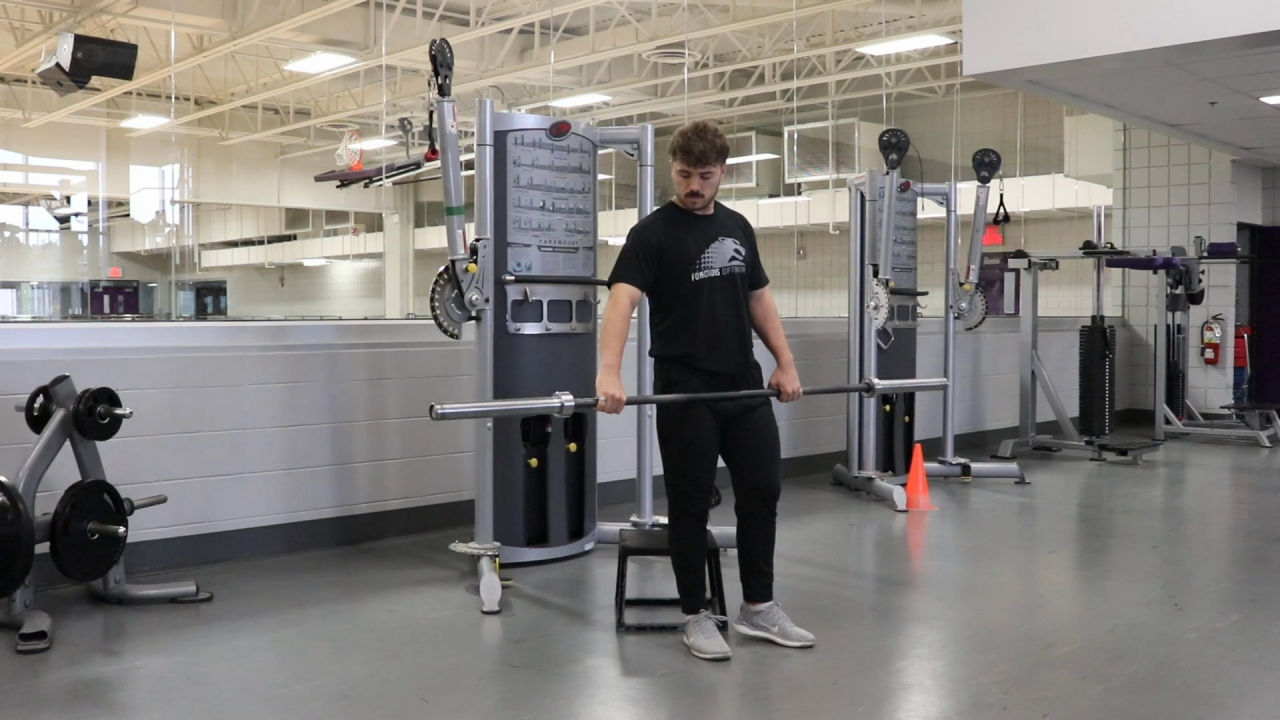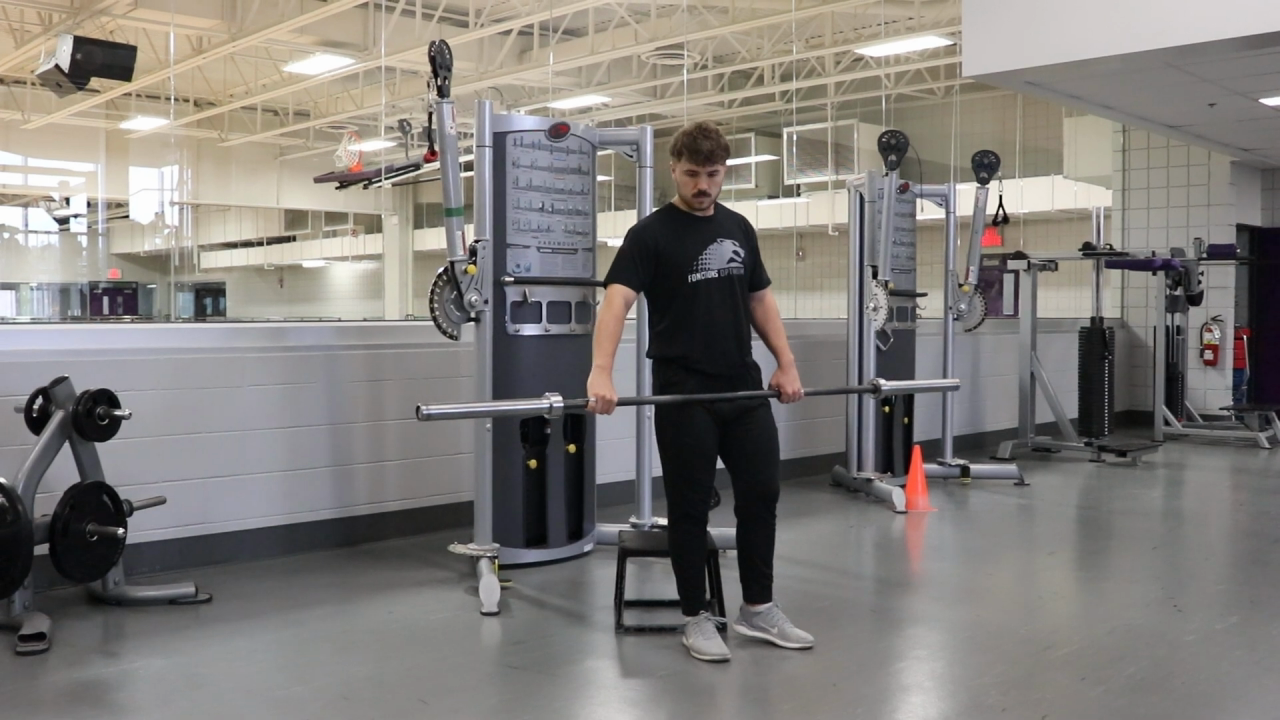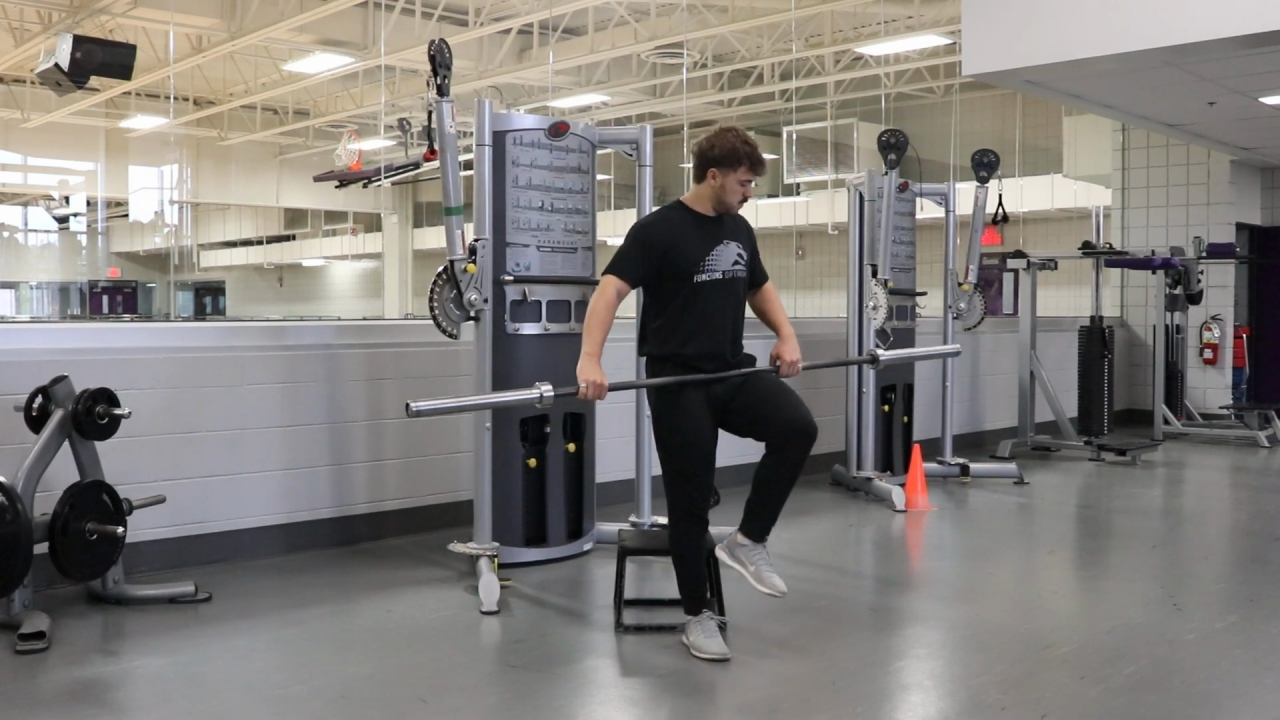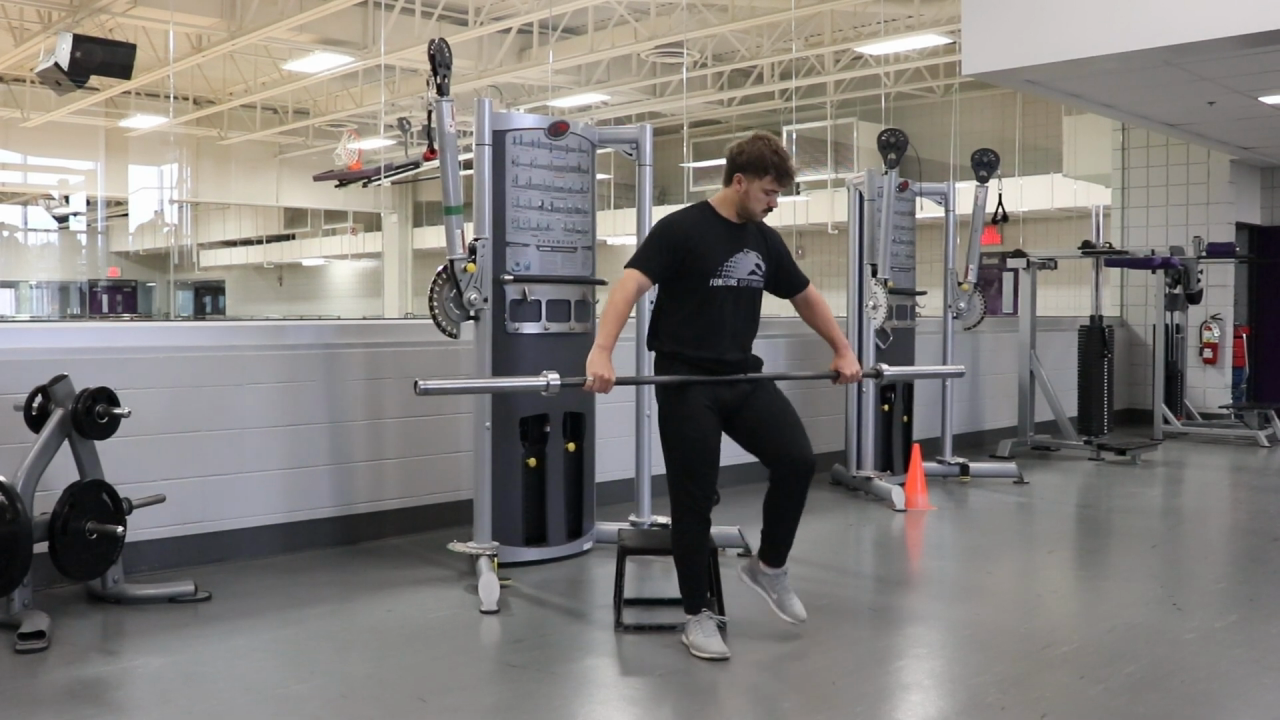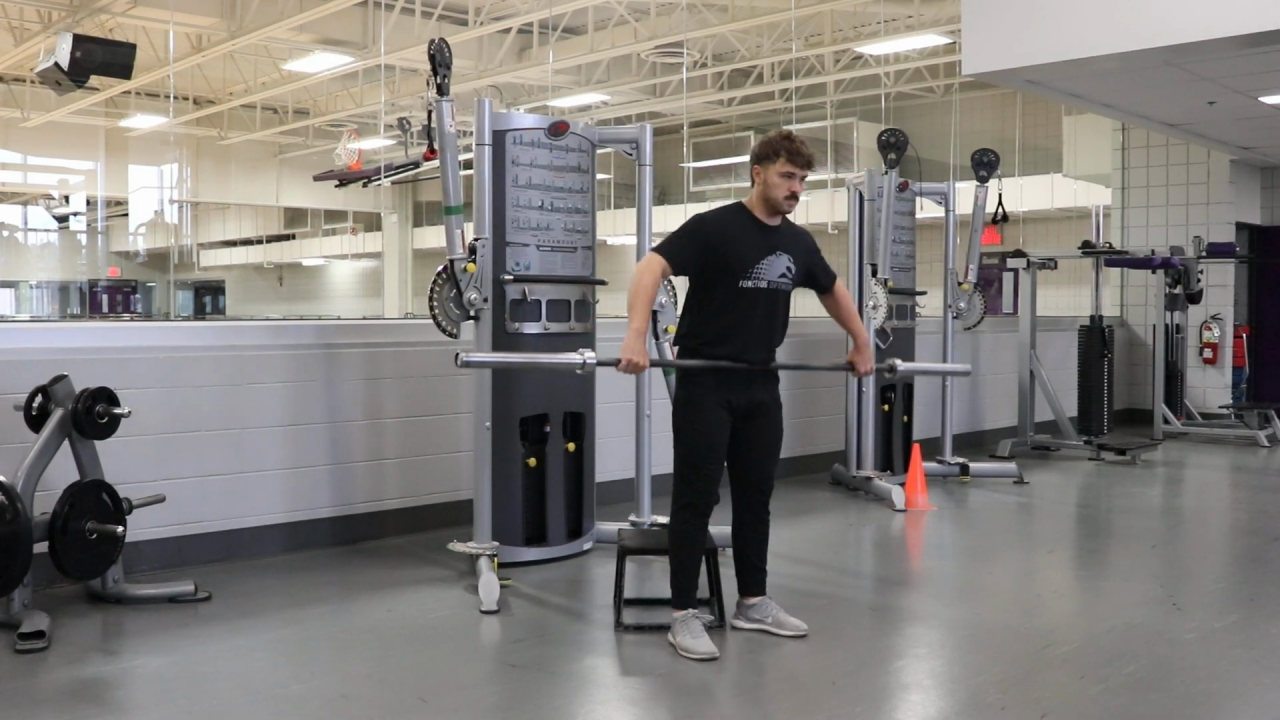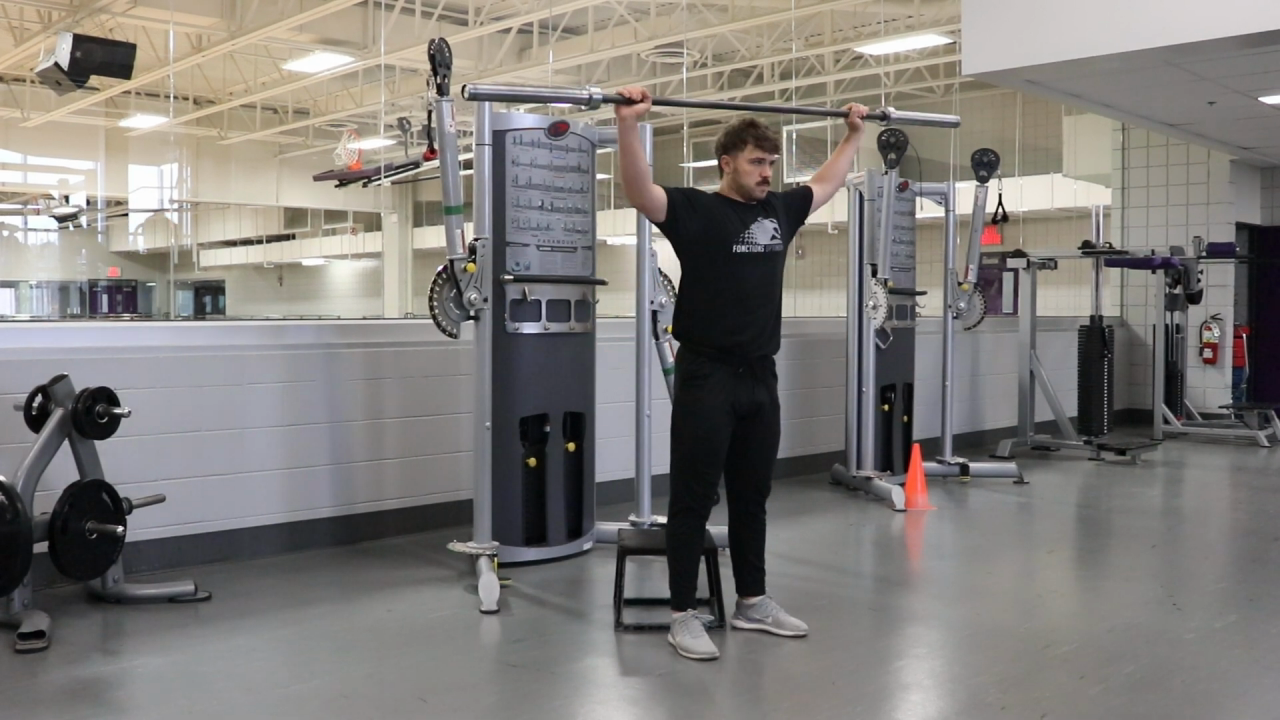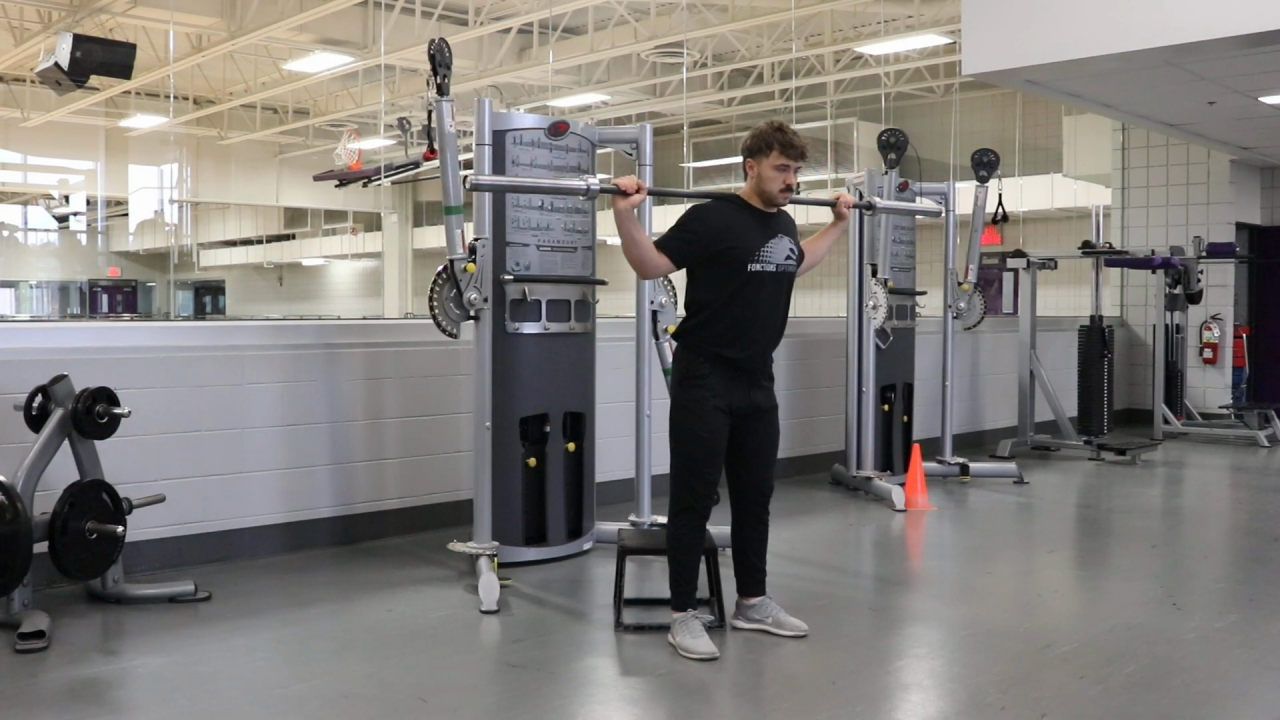
dt=0.7s
person 1, frame 1
left shoulder: (737, 226)
right shoulder: (653, 232)
left elbow: (759, 297)
right elbow: (622, 298)
left wrist: (785, 362)
right wrist: (609, 371)
left hip: (745, 386)
right hip: (686, 392)
left knee: (761, 492)
right knee: (691, 505)
left ankle: (758, 607)
right ankle: (696, 616)
person 1, frame 2
left shoulder: (739, 228)
right shoulder: (652, 234)
left elbow: (760, 299)
right elbow: (617, 299)
left wrist: (786, 363)
right wrist: (601, 372)
left hip: (744, 387)
right hip: (683, 392)
left knee: (761, 494)
right knee: (690, 507)
left ankle: (758, 608)
right ankle: (696, 617)
person 1, frame 3
left shoulder: (739, 229)
right shoulder: (658, 230)
left elbow: (760, 289)
right elbow: (609, 290)
left wrist: (786, 335)
right wrist: (590, 359)
left hip: (735, 372)
right hip: (678, 382)
left knee: (797, 428)
right knee: (690, 501)
left ankle: (748, 539)
right ankle: (697, 615)
person 1, frame 4
left shoulder: (766, 240)
right shoulder: (681, 229)
left elbow: (805, 296)
right elbow: (630, 285)
left wrist: (843, 350)
right wrist: (602, 351)
left hip: (745, 378)
right hip: (687, 383)
left knee: (797, 461)
right knee: (694, 500)
left ankle: (770, 566)
right ankle: (697, 614)
person 1, frame 5
left shoulder: (798, 242)
right shoulder: (714, 228)
left elbow: (831, 289)
right elbow: (650, 268)
left wrist: (861, 341)
right wrist: (636, 335)
left hip: (760, 384)
right hip: (704, 382)
left knee: (755, 496)
right knee: (696, 497)
left ankle: (753, 601)
right ankle: (683, 614)
person 1, frame 6
left shoulder: (779, 210)
right shoulder: (695, 210)
left elbow: (827, 183)
right elbow: (639, 192)
left wrist: (854, 133)
right wrist: (629, 123)
left hip: (760, 379)
right hip: (707, 378)
left knee: (752, 496)
right knee: (693, 499)
left ankle: (752, 601)
right ankle: (683, 615)
person 1, frame 7
left shoulder: (784, 224)
right shoulder: (711, 218)
right elbow: (649, 266)
left wrist: (837, 223)
right wrist: (625, 213)
left hip: (757, 382)
right hip: (705, 380)
left knee: (755, 496)
right knee: (694, 501)
left ankle: (752, 601)
right ankle: (683, 615)
